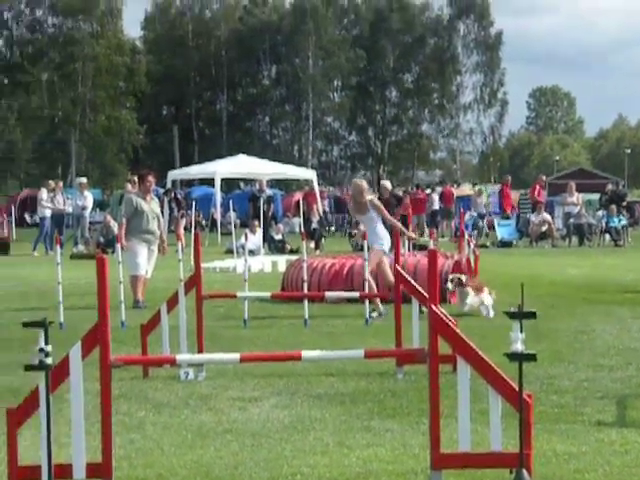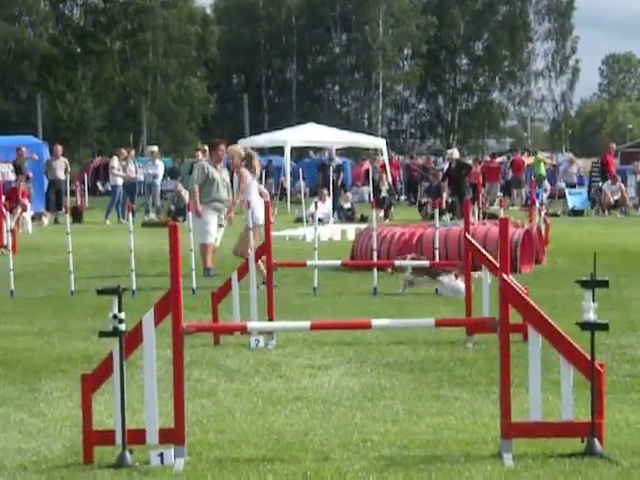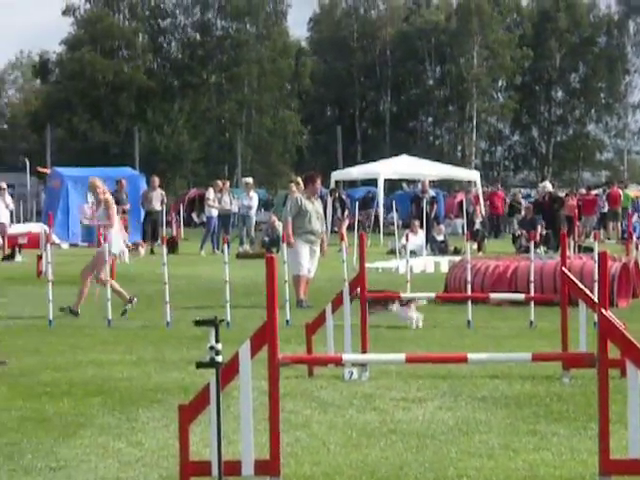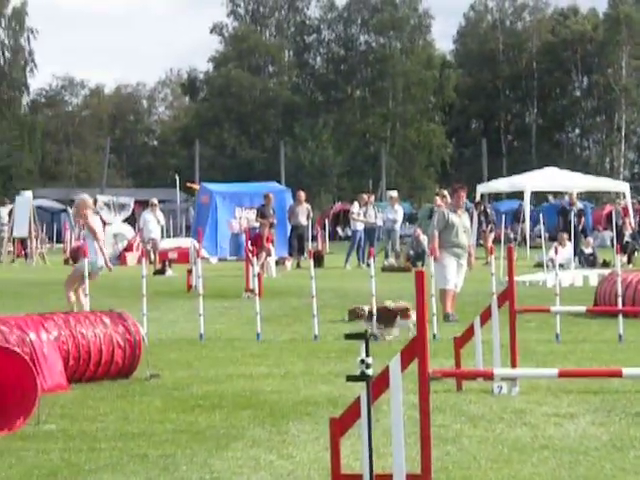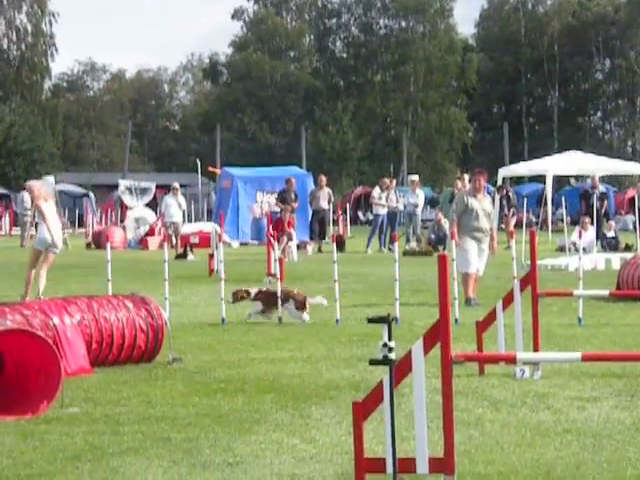
dt=0.7s
person 1, frame 1
left shoulder: (155, 201)
right shoulder: (132, 198)
left elbow: (160, 222)
right elbow: (123, 219)
left wrist: (163, 240)
right wrist: (122, 237)
left hip: (153, 242)
right hip: (136, 240)
left knee: (146, 273)
right knee: (138, 271)
left ankle: (142, 299)
right ankle: (137, 300)
person 1, frame 2
left shoulder: (224, 170)
right shoulder: (202, 166)
left elbow: (228, 191)
right elbow: (194, 186)
right wrist: (196, 204)
left hip: (221, 210)
right hip: (207, 208)
left knee: (215, 240)
right knee: (207, 239)
left ankle: (211, 267)
right ankle: (207, 268)
person 1, frame 3
left shoulder: (318, 202)
right shoulder: (297, 199)
left elbow: (322, 224)
right elbow: (288, 217)
left wrist: (324, 241)
right wrist: (289, 235)
left hip: (315, 241)
right hip: (300, 239)
left knee: (309, 272)
right knee: (300, 270)
left ankle: (305, 298)
right ankle: (300, 299)
person 1, frame 4
left shoulder: (466, 215)
right shoulder: (443, 212)
left elbow: (469, 236)
right elbow: (435, 231)
left wrist: (471, 254)
right wrist: (435, 249)
left hip: (462, 255)
right hip: (447, 253)
left knee: (456, 286)
right knee: (447, 284)
left ankle: (452, 312)
right ankle: (447, 313)
person 1, frame 5
left shoulder: (488, 199)
right shoulder: (463, 196)
left elbow: (491, 221)
right elbow: (454, 216)
left wrist: (493, 239)
right wrist: (454, 234)
left hip: (483, 239)
right hip: (467, 237)
left knee: (478, 270)
right knee: (469, 268)
left ankle: (473, 297)
right ankle: (469, 297)
person 2, frame 1
left shoulder: (372, 201)
right shoulder: (352, 206)
left elbow: (389, 219)
left wrist: (406, 232)
right wrist: (362, 227)
left hip: (381, 240)
right hip: (373, 242)
left knee: (365, 272)
right knee: (389, 280)
left ankle: (378, 307)
person 2, frame 2
left shoulder: (243, 173)
right shoulder: (248, 172)
left elbow: (239, 196)
right elbow: (262, 190)
left wrist: (230, 211)
left hip: (254, 213)
right hip: (256, 212)
left knee: (245, 251)
right knee: (238, 251)
left ankle: (266, 277)
person 2, frame 3
left shoulder: (108, 200)
right shoulder: (98, 202)
left elbow: (113, 222)
right elbow: (118, 221)
left wrist: (93, 222)
right wrist: (124, 239)
left hip: (112, 242)
right hip: (107, 243)
left knee: (100, 277)
right knee: (85, 274)
left ankle: (128, 298)
right ankle: (75, 308)
person 2, frame 4
left shoulder: (89, 221)
right shoulder: (95, 218)
left elbow: (100, 241)
left wrist: (106, 261)
left hip: (92, 259)
right hip: (99, 260)
left knee: (68, 285)
right knee: (79, 290)
person 2, frame 5
left shoulder: (38, 202)
right shoulder: (50, 201)
left elbow: (46, 220)
right elbow: (58, 221)
left wrist: (53, 237)
left hip: (43, 236)
right hip: (56, 237)
left knee: (32, 267)
right knee: (43, 270)
left ankle: (26, 296)
right ankle: (39, 294)
